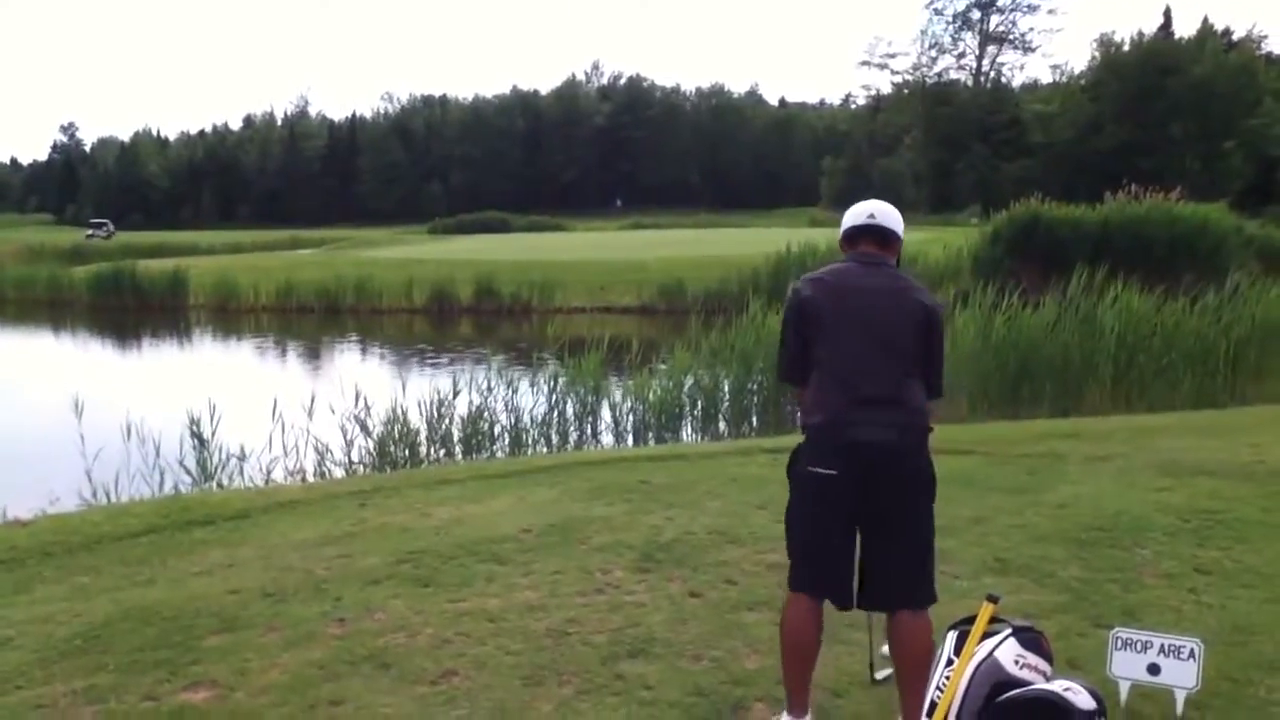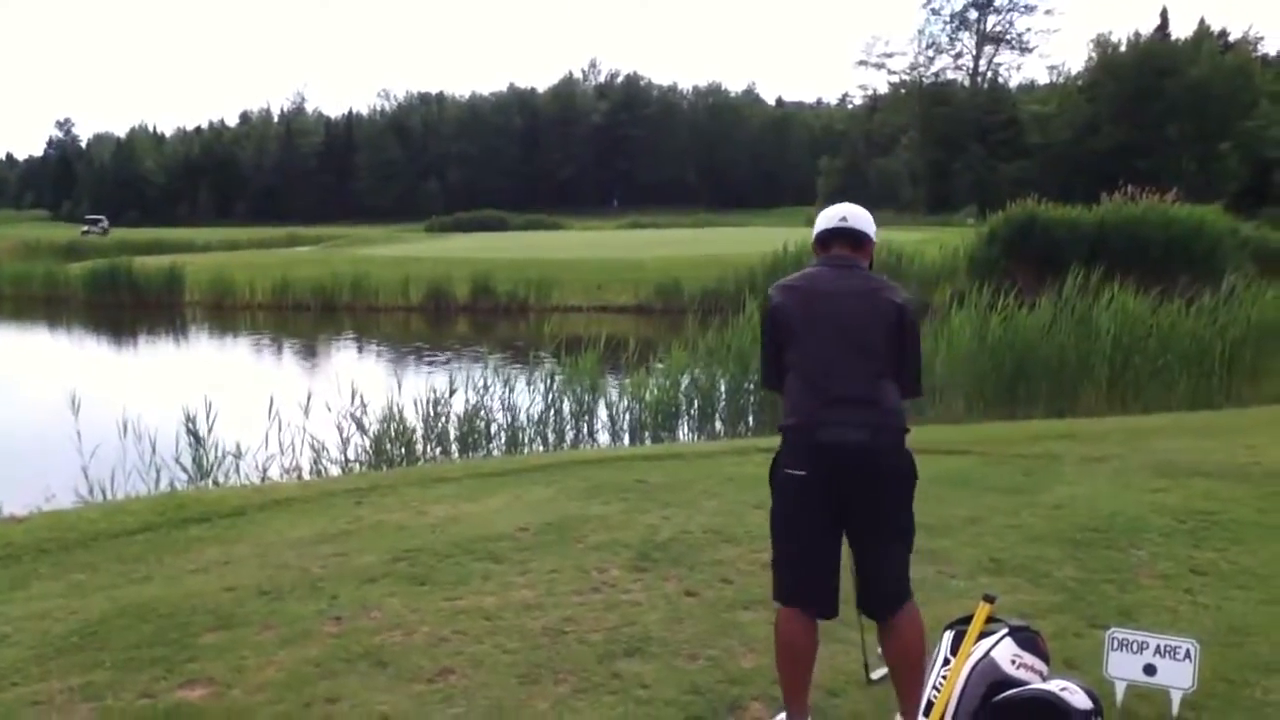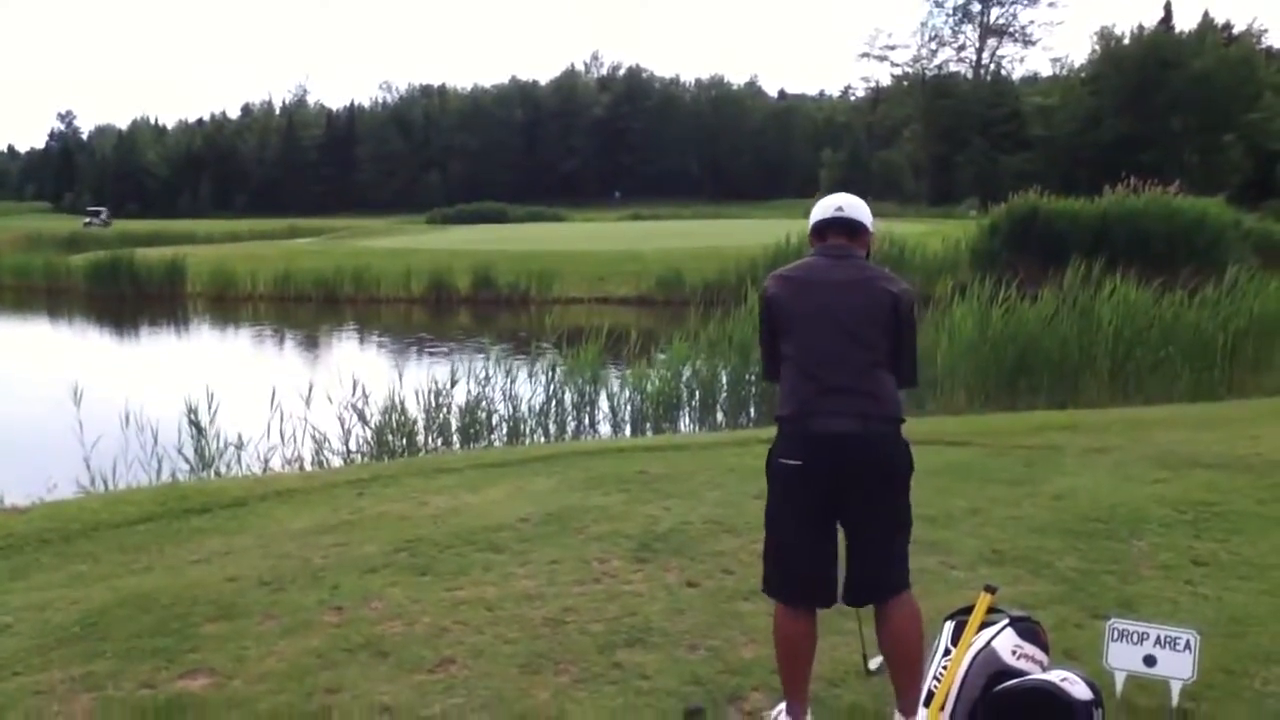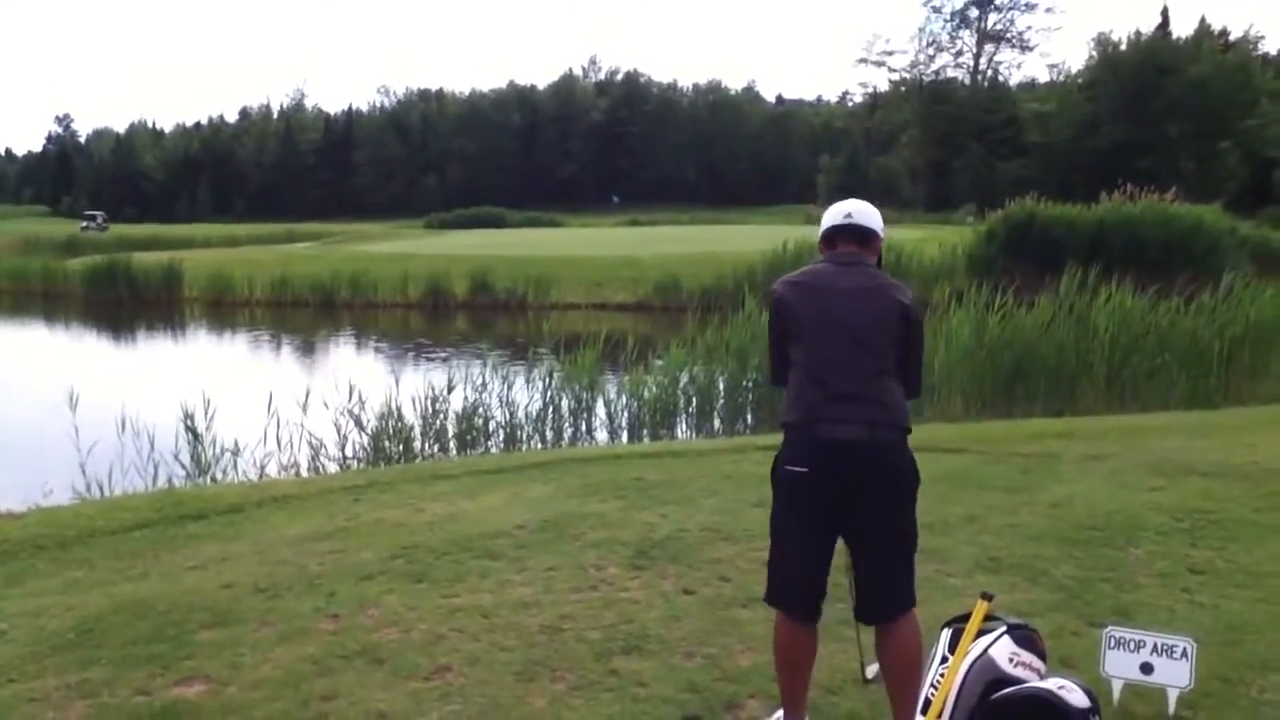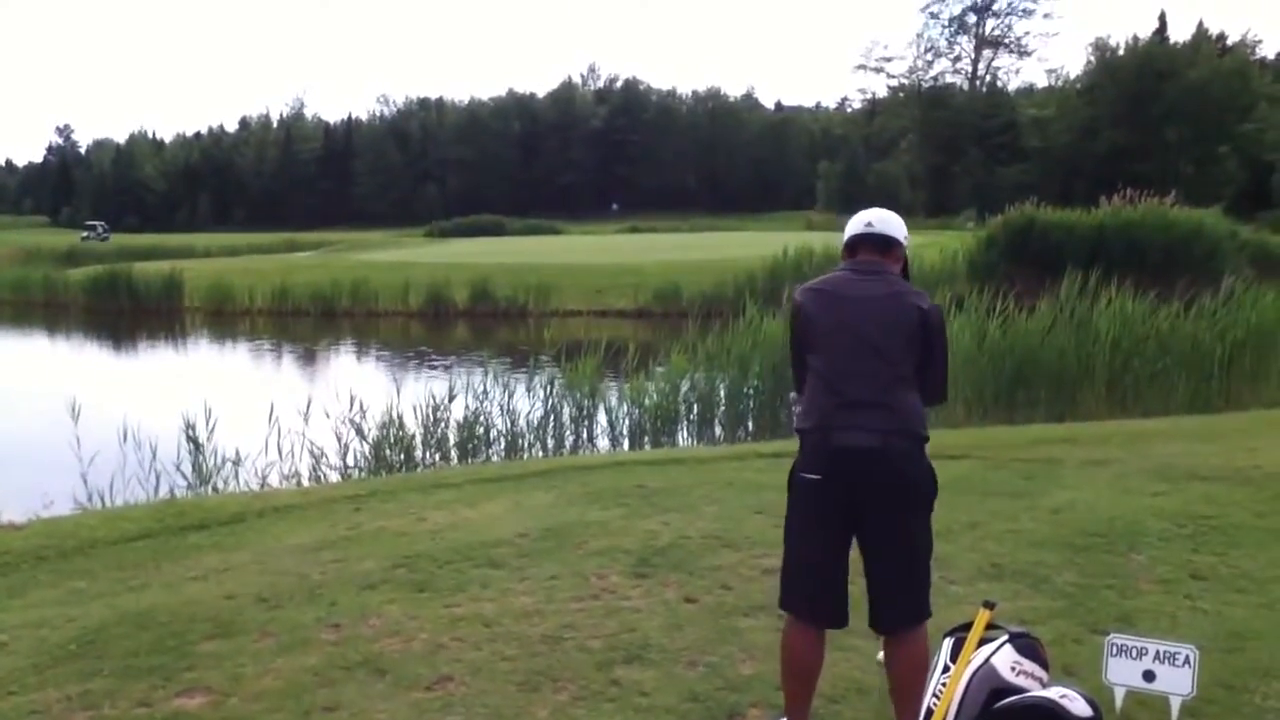
dt=0.2s
person 1, frame 1
left shoulder: (809, 290)
right shoulder: (921, 300)
left elbow: (797, 382)
right elbow: (928, 390)
left hip: (829, 452)
right hip: (903, 453)
left knee: (807, 589)
right knee: (909, 598)
person 1, frame 2
left shoulder: (782, 296)
right shoulder: (895, 300)
right elbow: (906, 387)
left hip: (807, 454)
right hip: (881, 453)
left knee: (797, 599)
right knee: (894, 596)
person 1, frame 3
left shoulder: (779, 286)
right shoulder: (892, 290)
right elbow: (902, 377)
left hip: (803, 444)
right hip: (876, 444)
left knee: (794, 592)
right knee: (892, 587)
person 1, frame 4
left shoulder: (787, 291)
right shoulder: (900, 299)
right elbow: (907, 388)
left hip: (808, 453)
right hip: (882, 454)
left knee: (795, 601)
right knee: (892, 606)
person 1, frame 5
left shoulder: (808, 298)
right shoulder: (920, 307)
right elbow: (926, 399)
left hip: (823, 459)
right hip: (896, 462)
left knee: (806, 608)
right knee: (903, 615)
